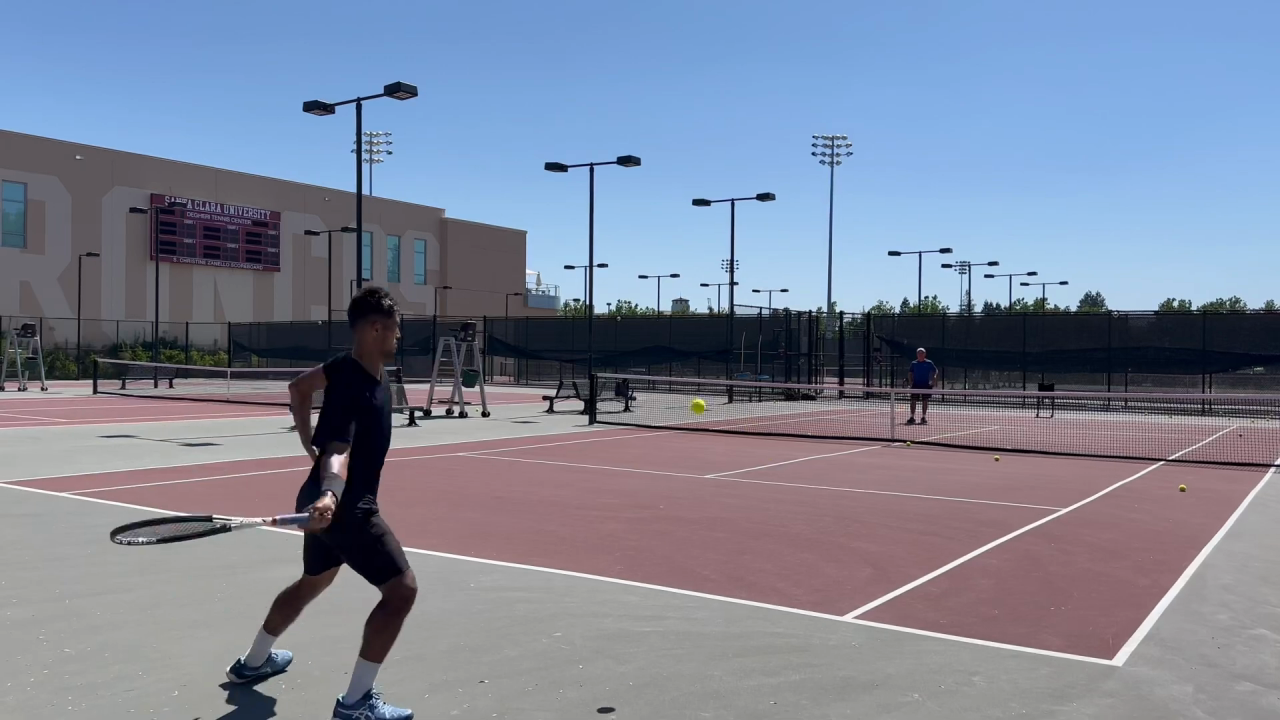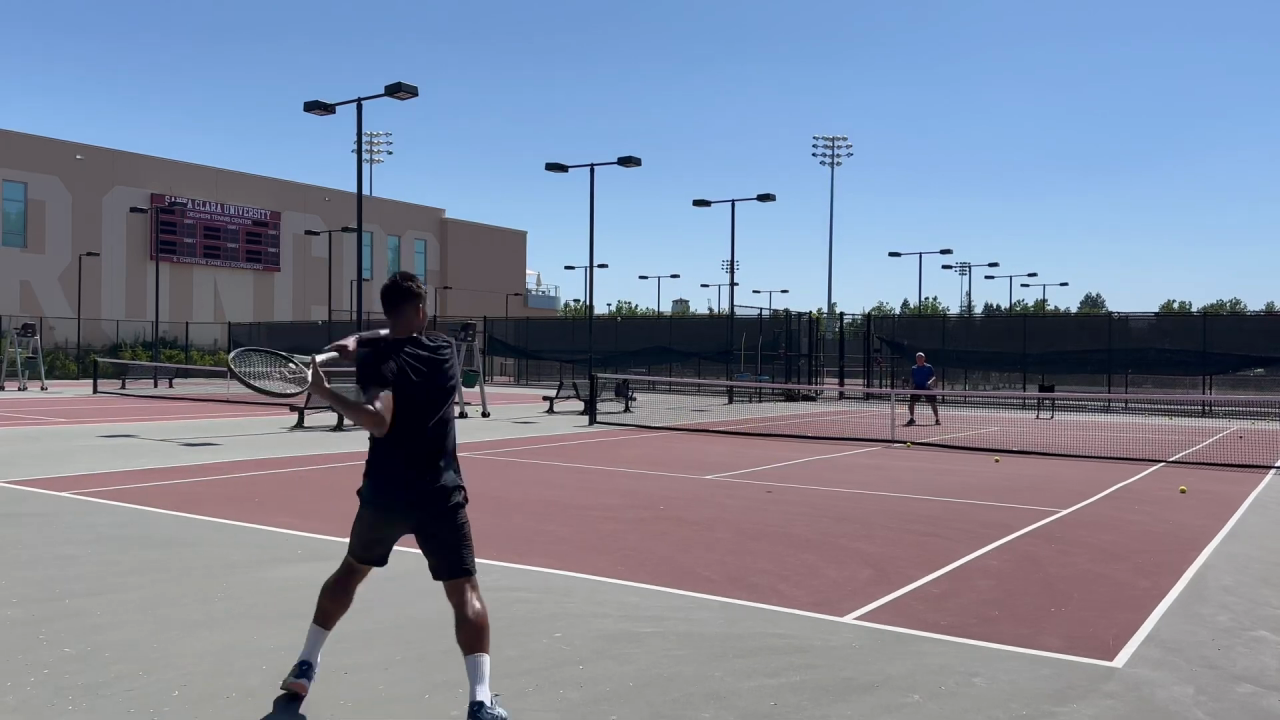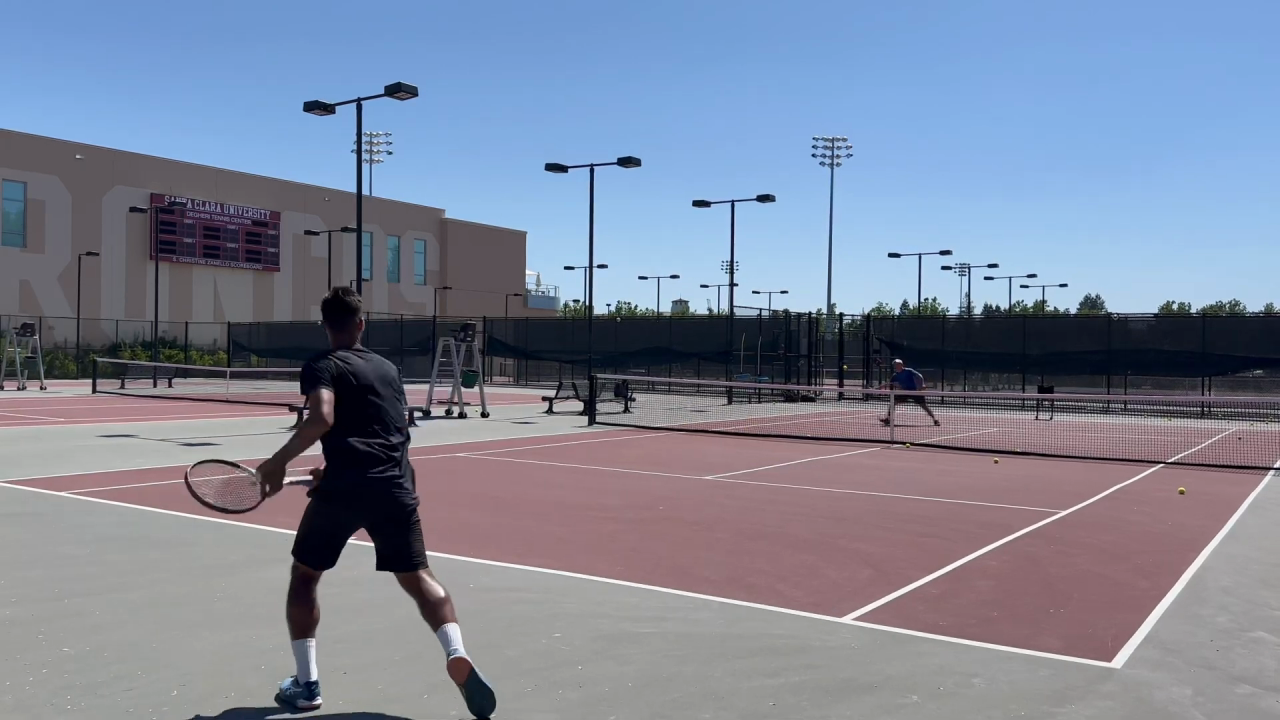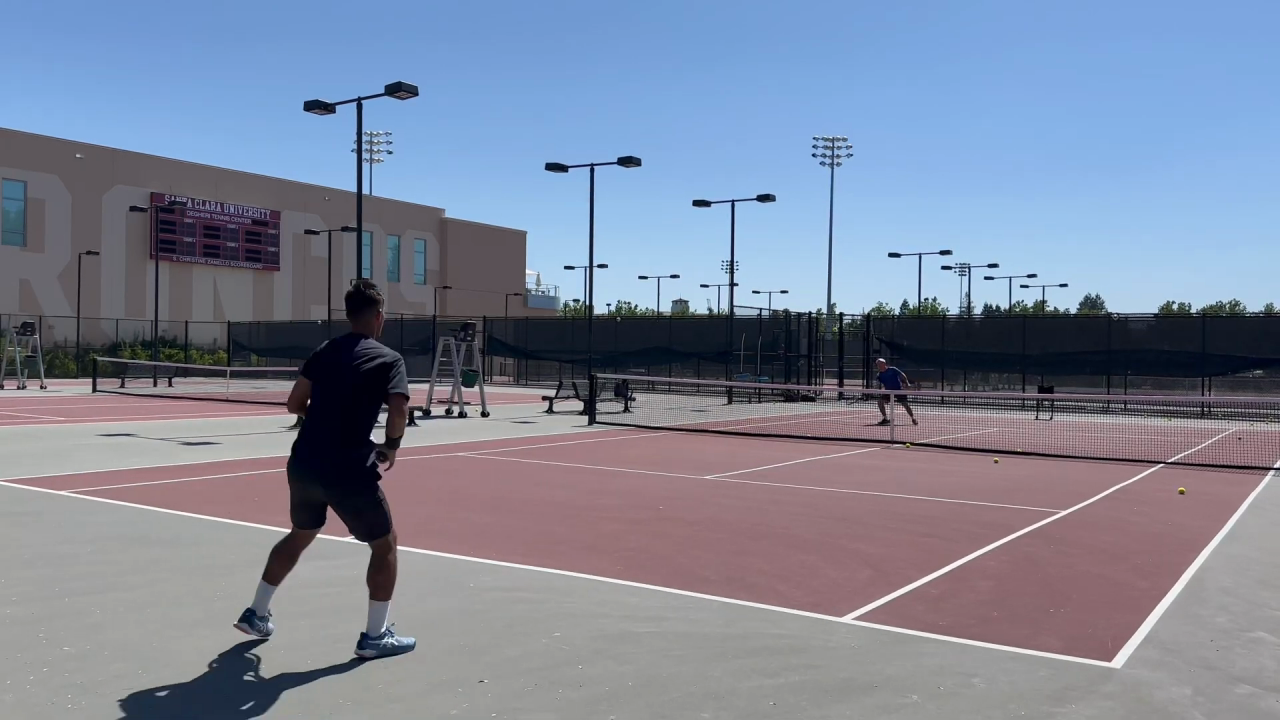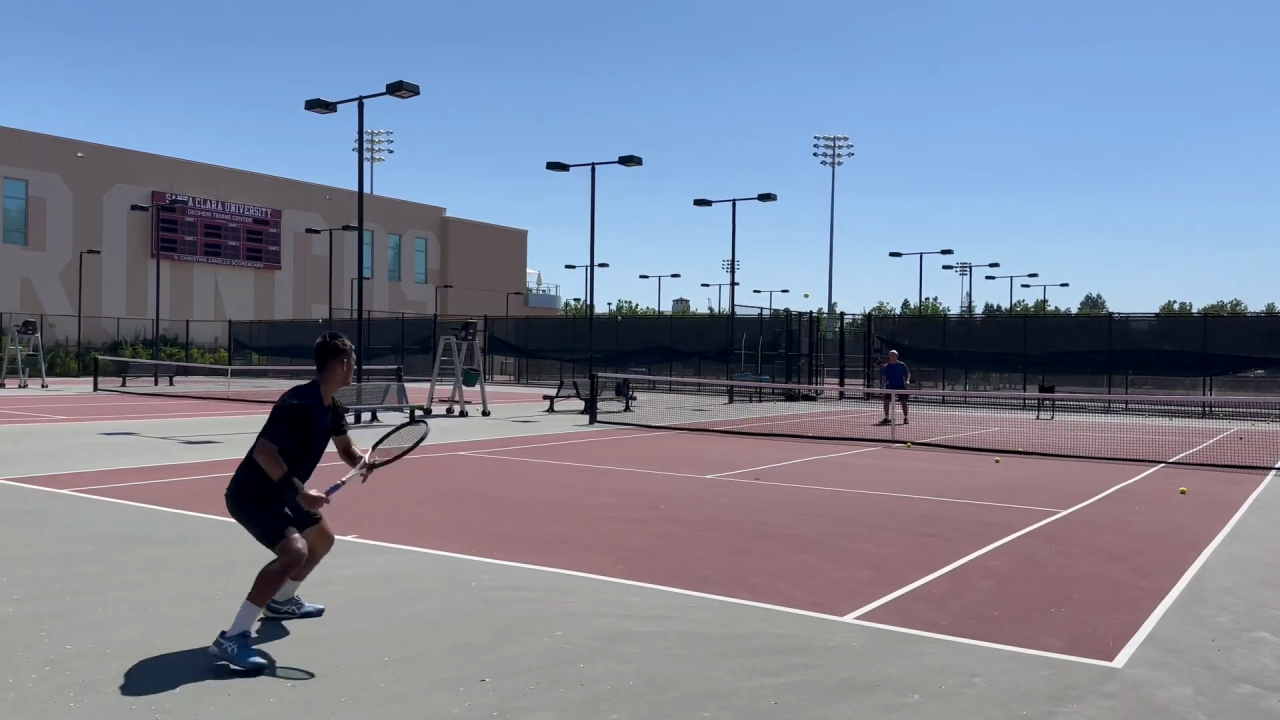
dt=0.4s
person 1, frame 1
left shoulder: (351, 367)
right shoulder: (353, 390)
left elbow: (298, 388)
right elbow: (338, 455)
left wrist: (308, 438)
right wrist: (330, 495)
left hip: (329, 504)
right hip: (345, 510)
left knee: (314, 581)
right knee: (401, 589)
left ankle: (254, 661)
person 1, frame 2
left shoulder: (377, 359)
right shoulder: (443, 350)
left elbow: (378, 422)
left wrist: (327, 394)
right wrist: (356, 342)
left hip: (384, 495)
right hip: (440, 497)
left knee: (351, 571)
right knee: (464, 594)
left ankle: (305, 666)
person 1, frame 3
left shoulder: (321, 366)
right shoulder: (387, 368)
left elbow: (322, 418)
left wrist: (278, 461)
left hip: (341, 489)
right hip: (394, 489)
left knee: (303, 577)
right knee: (419, 580)
left ankle: (305, 683)
right ankle: (457, 656)
person 1, frame 4
left shoulder: (323, 353)
right shoulder: (389, 359)
left elbow: (295, 404)
right elbow: (398, 410)
right wrist: (391, 446)
left hip: (303, 465)
right hip: (350, 470)
left knee: (299, 536)
right knee: (385, 545)
left ankle: (257, 614)
right ankle: (375, 634)
person 1, frame 5
left shoulder: (331, 407)
right shoulder: (298, 404)
left elbow: (345, 447)
right elbow: (263, 452)
left wrist: (362, 461)
right wrist: (298, 491)
left hip: (273, 493)
right hip: (252, 496)
left knee: (322, 538)
right knee: (294, 550)
left ankle: (284, 599)
right ankle: (234, 638)
